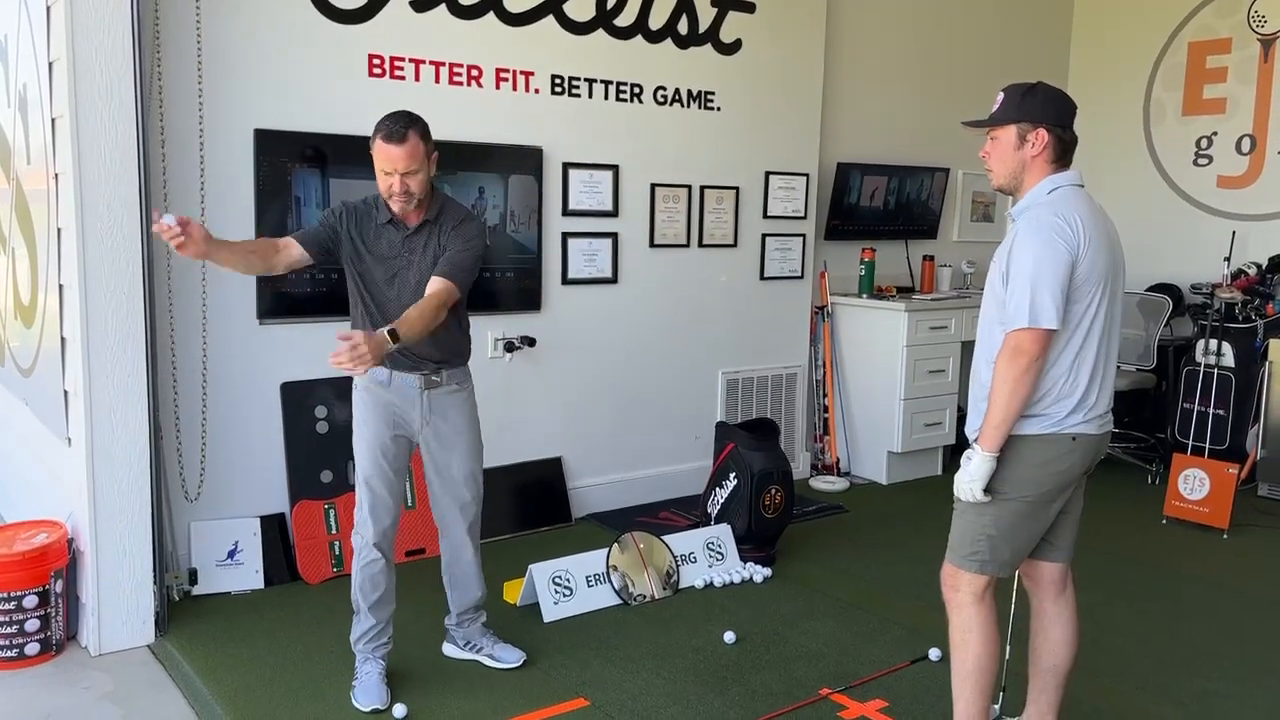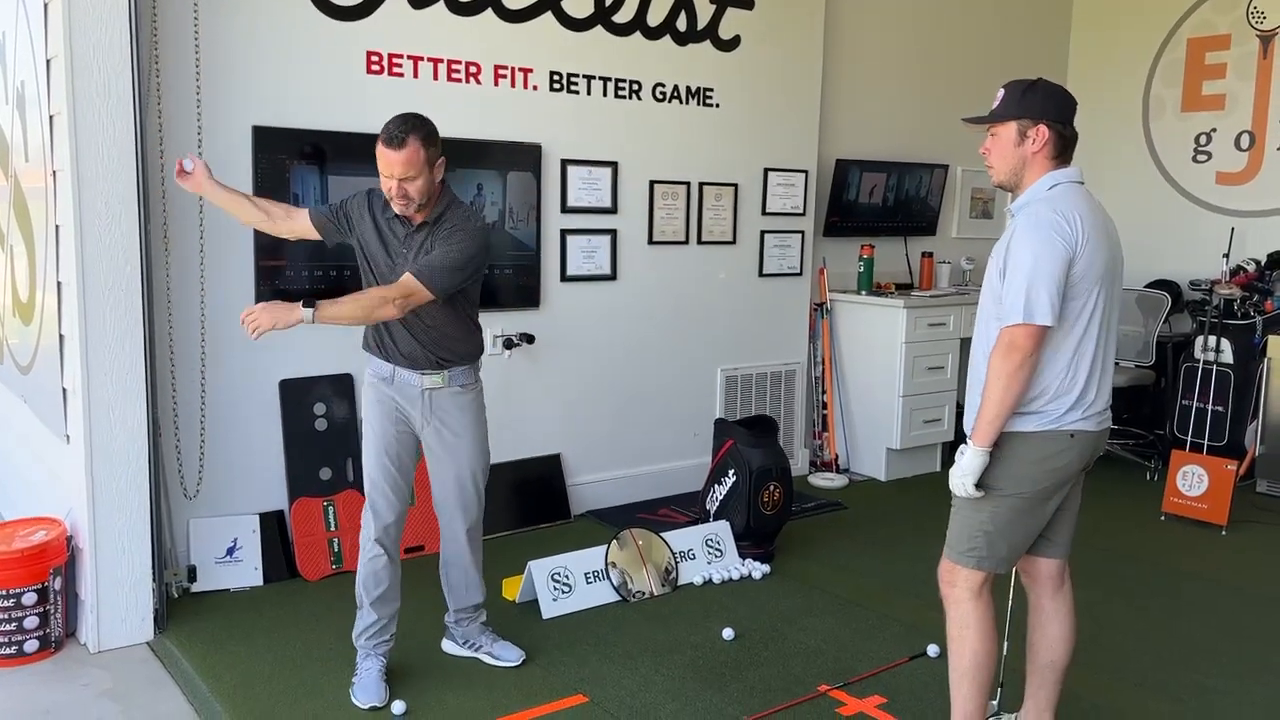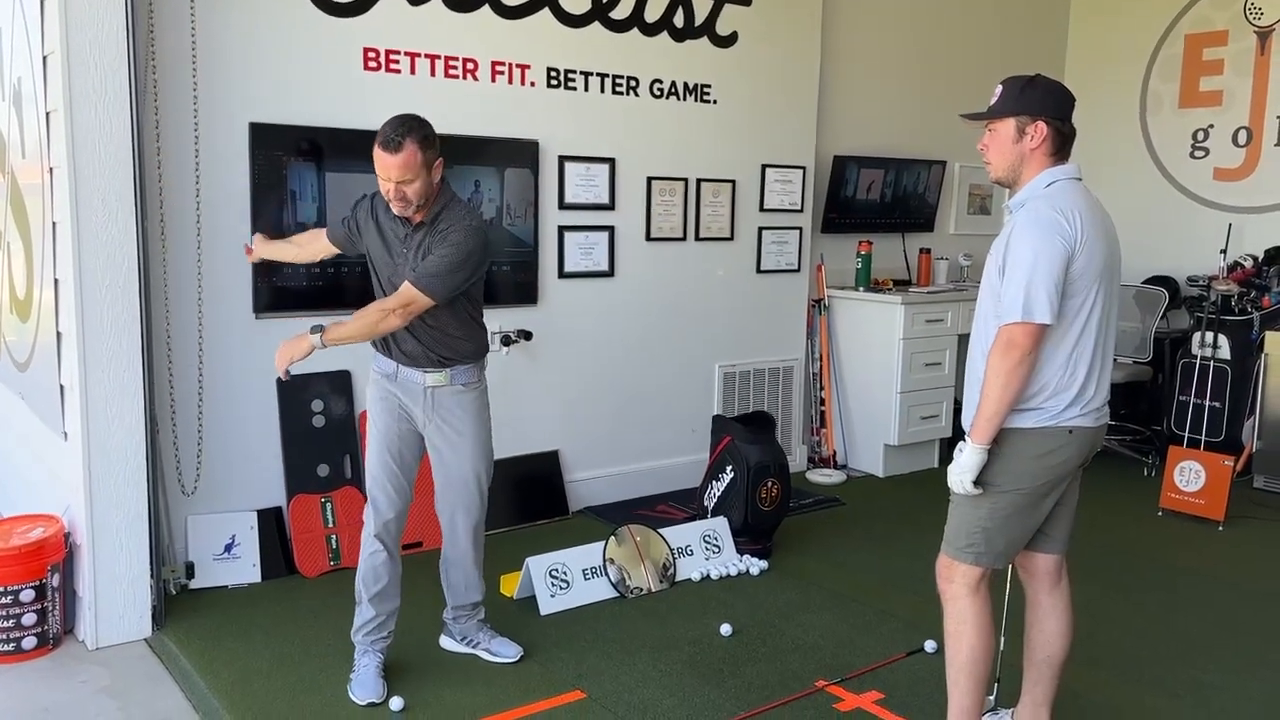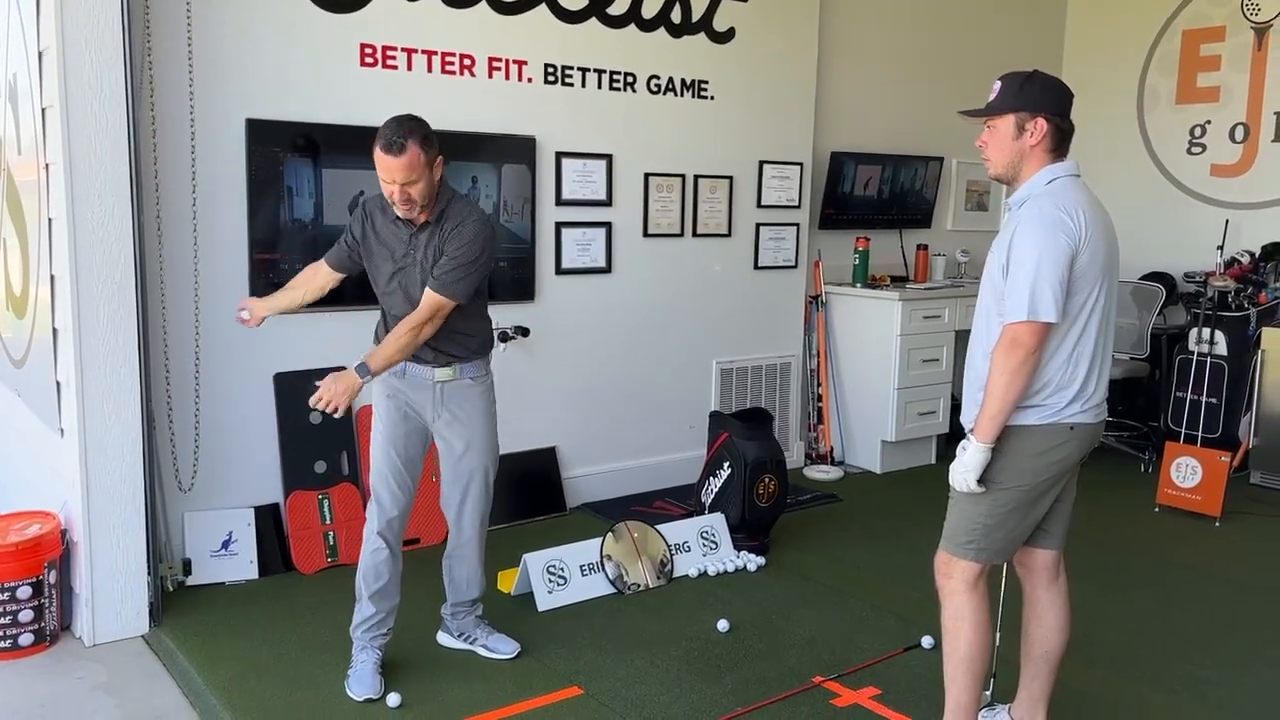
dt=0.3s
person 1, frame 1
left shoulder: (1045, 221)
right shoulder: (1083, 213)
left elbow: (1025, 347)
left wrist: (984, 449)
left hip: (1033, 440)
right hip: (1070, 432)
left knee: (965, 582)
right knee: (1048, 579)
person 1, frame 2
left shoulder: (1045, 218)
right shoulder: (1083, 211)
left elbow: (1020, 342)
left wrist: (977, 443)
left hip: (1030, 437)
right hip: (1070, 428)
left knee: (963, 578)
right knee: (1046, 576)
person 1, frame 3
left shoulder: (1043, 214)
right shoulder: (1080, 207)
left elbow: (1019, 339)
left wrist: (976, 441)
left hip: (1028, 432)
right hip: (1066, 424)
left knee: (960, 574)
right knee: (1043, 571)
person 1, frame 4
left shoulder: (1044, 212)
right shoulder: (1073, 203)
left elbow: (1023, 338)
left wrist: (979, 438)
left hip: (1027, 429)
right hip: (1061, 421)
left knee: (958, 570)
right knee: (1040, 567)
person 2, frame 1
left shoulder: (465, 228)
right shoulder: (350, 220)
left elbow: (433, 303)
right elbow: (277, 254)
left wrist: (385, 341)
right wrist: (206, 246)
left hip: (448, 386)
right hip: (375, 388)
left knee: (461, 515)
right knee: (376, 525)
left ankle: (468, 630)
right ankle: (370, 655)
person 2, frame 2
left shoulder: (466, 232)
right shoulder: (367, 209)
left elbow: (393, 302)
right elbow: (289, 221)
left wrist: (298, 312)
right wrist: (213, 190)
left hip: (453, 387)
right hip: (386, 382)
left knee: (462, 515)
right knee: (383, 519)
left ankle: (467, 628)
right ankle: (371, 651)
person 2, frame 3
left shoulder: (464, 231)
right shoulder: (373, 210)
left elbow: (398, 310)
right elbow: (324, 241)
left wrist: (315, 340)
right wrist: (267, 247)
left hip: (457, 385)
right hip: (392, 380)
left knee: (463, 512)
right knee: (384, 516)
left ankle: (464, 624)
right ankle: (370, 647)
person 2, frame 4
left shoulder: (470, 226)
right shoulder: (370, 216)
left elbow: (426, 318)
right elbow: (326, 271)
left wrist: (359, 375)
right wrist: (266, 305)
left hip: (464, 379)
right hip: (395, 377)
left knee: (469, 508)
right knee: (386, 513)
left ankle: (462, 620)
right ankle: (368, 644)
